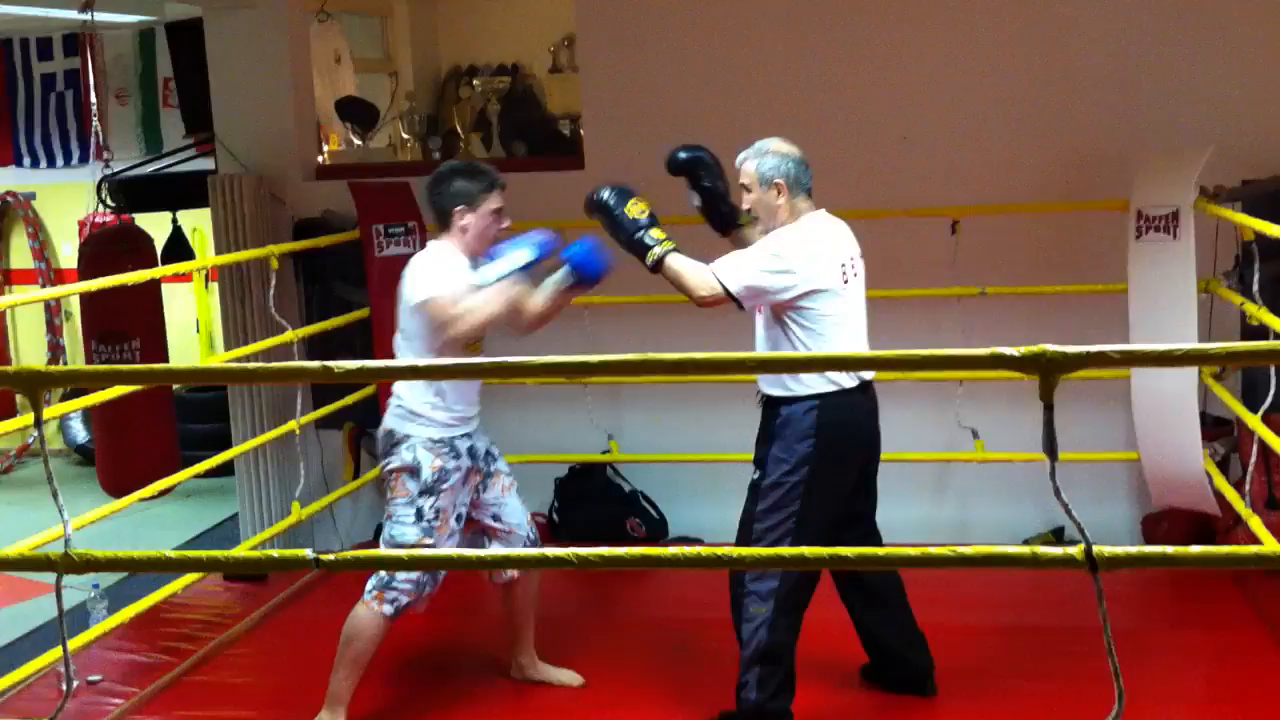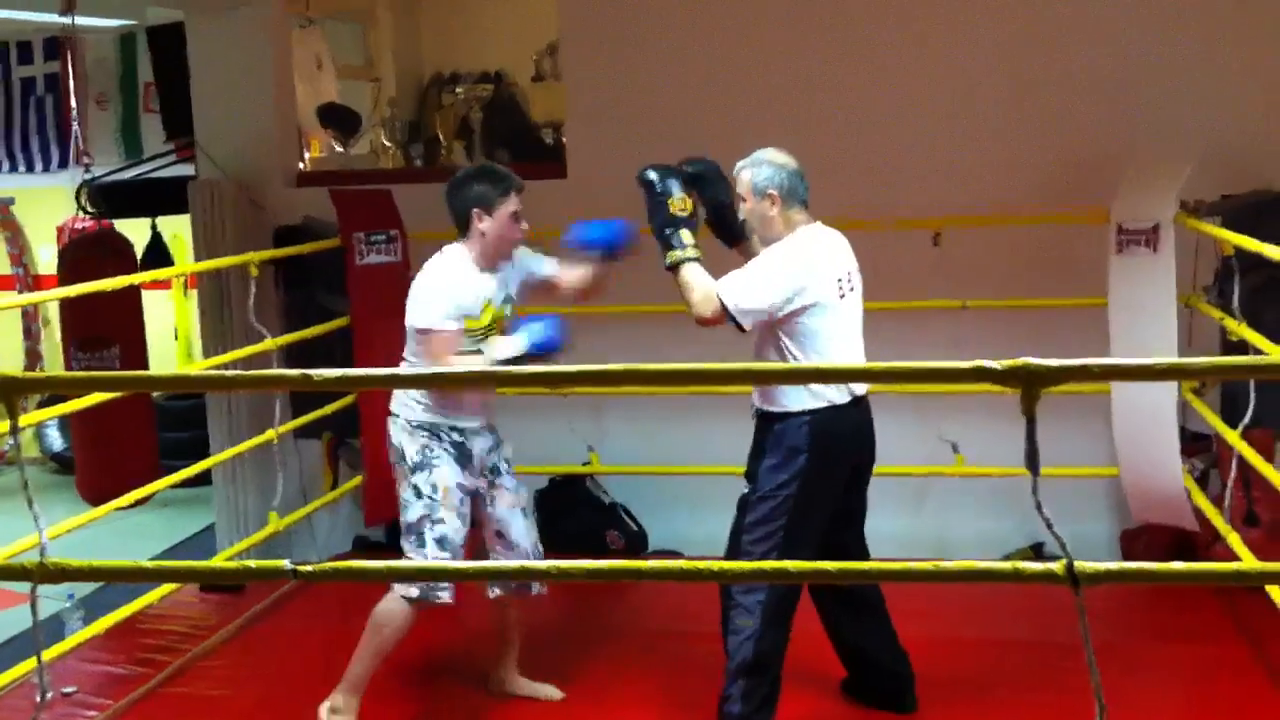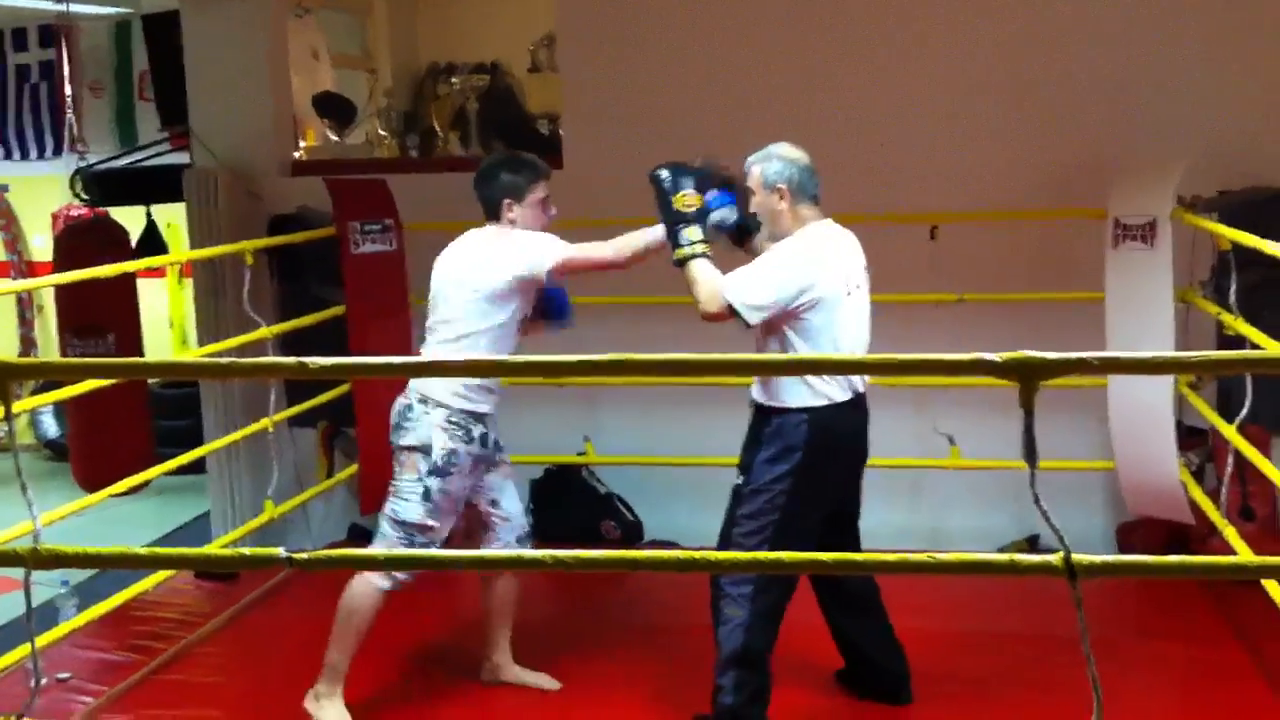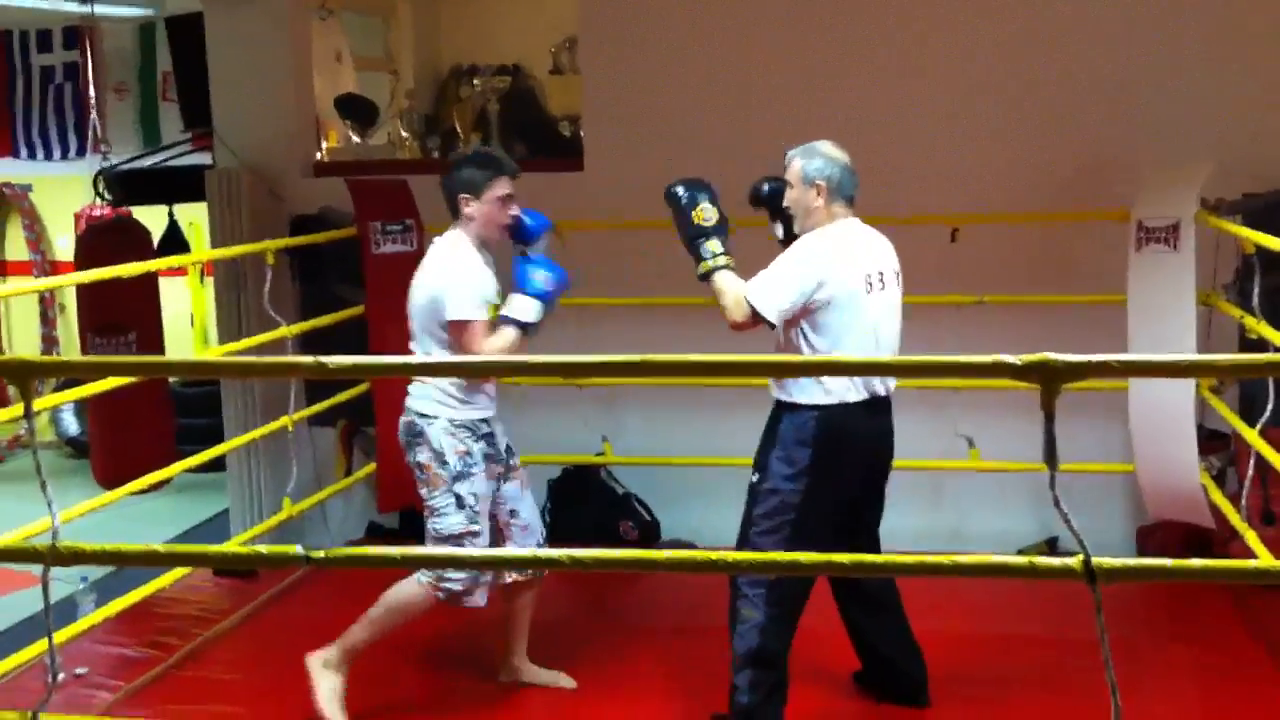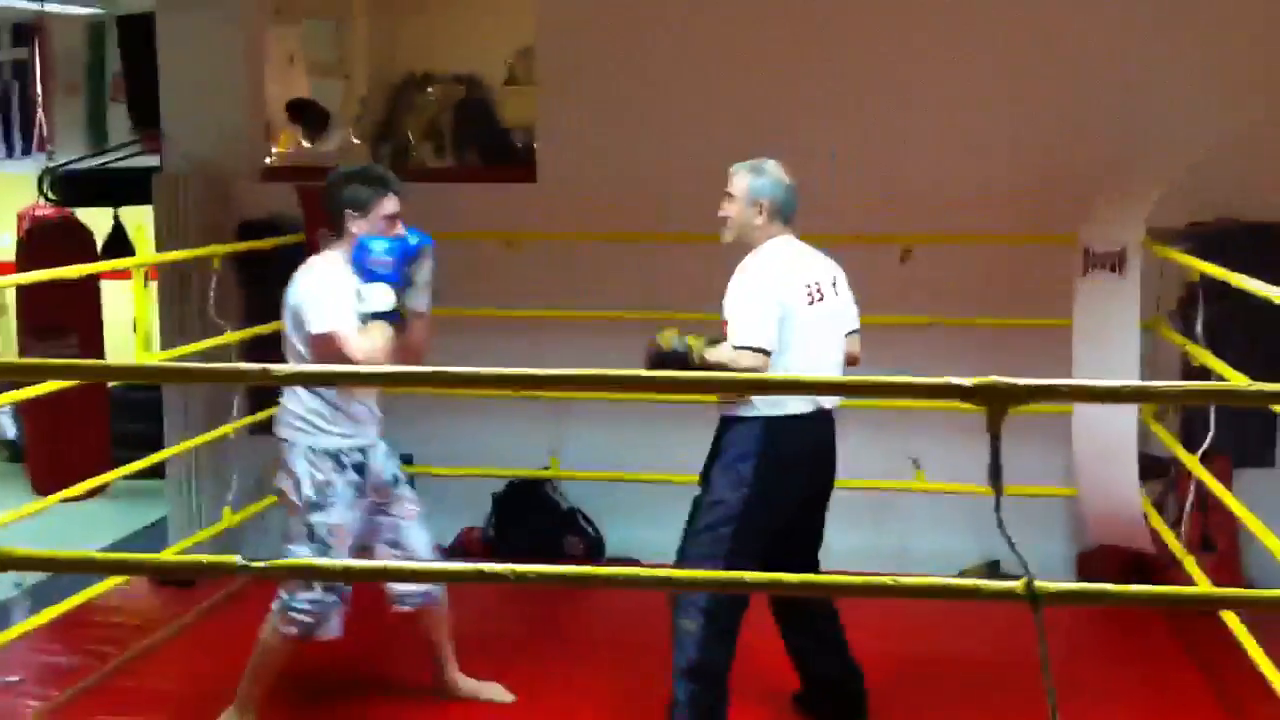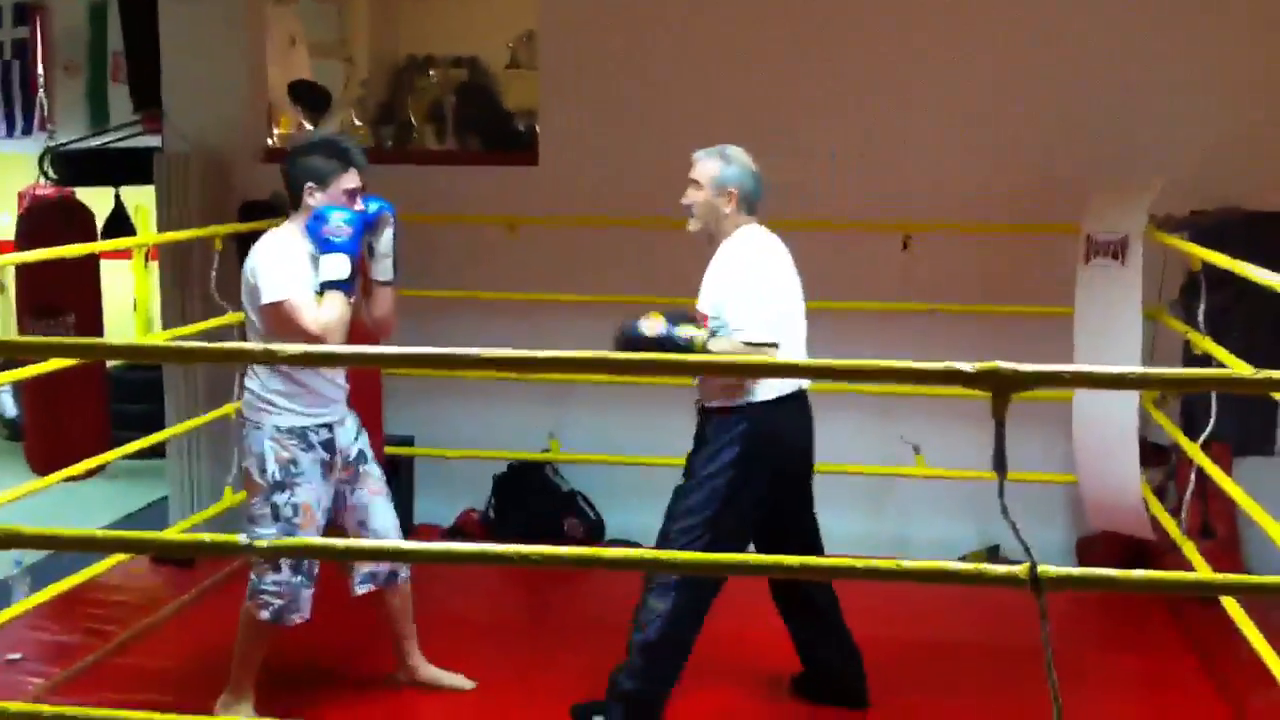
dt=0.3s
person 1, frame 1
left shoulder: (798, 246)
right shoulder: (829, 231)
left elbow: (709, 287)
right elbow: (761, 263)
left wrist: (643, 236)
right wrist: (719, 207)
left hip: (810, 420)
right hip: (849, 410)
left knee: (769, 560)
right knee: (854, 544)
right ankle: (906, 665)
person 1, frame 2
left shoulder: (794, 261)
right shoulder: (828, 243)
left elbow: (708, 307)
right elbow: (767, 275)
left wrist: (676, 232)
right wrist: (723, 221)
left hip: (804, 435)
right hip: (846, 424)
left knee: (757, 574)
right knee: (841, 558)
person 1, frame 3
left shoulder: (802, 256)
right shoulder: (838, 242)
left elbow: (714, 303)
left wrist: (687, 228)
right wrist: (734, 226)
left hip: (799, 430)
right hip: (841, 419)
left knee: (746, 568)
right knee: (835, 552)
right ankle: (881, 672)
person 1, frame 4
left shoulder: (818, 252)
right shoulder: (875, 245)
left elbow: (740, 312)
left wrist: (707, 240)
right wrist: (788, 230)
left hip: (816, 428)
right hip: (869, 421)
left knee: (765, 567)
right knee: (857, 553)
person 1, frame 5
left shoulder: (758, 271)
right shoulder: (822, 267)
left elbow: (744, 363)
right elbow: (850, 351)
left wrist: (692, 352)
left hip: (763, 439)
right hip: (813, 435)
left knee: (706, 576)
right knee: (793, 569)
person 1, frame 6
left shoulder: (740, 260)
right shoulder: (759, 248)
left elbow: (754, 353)
left wrist: (675, 337)
right wrist: (680, 330)
left hip: (747, 427)
right hip: (784, 420)
left knee: (683, 562)
right knee: (793, 553)
person 2, frame 1
left shoulder: (464, 266)
right shoulder: (436, 265)
left elbow: (526, 318)
right elbow: (460, 327)
left wrist: (570, 278)
right wrist: (512, 271)
left hip: (464, 436)
right hip: (424, 444)
left knee: (519, 541)
right knee: (399, 584)
left ankle: (525, 660)
person 2, frame 2
left shoulder: (512, 264)
right shoulder: (441, 279)
left elbow: (576, 281)
right elbow: (446, 374)
left wrist: (600, 252)
right wrist: (512, 347)
left hip: (478, 436)
right hip: (427, 434)
left knee: (520, 552)
right knee: (429, 575)
left ankle: (507, 674)
person 2, frame 3
left shoulder: (471, 249)
right shoulder: (517, 248)
right elbow: (608, 255)
left wrist: (532, 312)
right wrist: (673, 228)
left hip: (467, 420)
right hip: (437, 420)
left knee: (510, 533)
right knee: (395, 556)
left ankle: (498, 660)
person 2, frame 4
left shoulder: (461, 255)
right shoulder: (460, 266)
left elbow: (484, 326)
right elbow: (482, 357)
left wrist: (529, 254)
right wrist: (526, 308)
left hip: (475, 426)
right hip: (446, 429)
left knee: (525, 537)
right knee: (455, 570)
left ankle: (515, 662)
right ankle: (333, 660)
person 2, frame 5
left shoulder: (367, 273)
right shoulder: (318, 282)
left elbow: (411, 354)
right elbow: (367, 365)
left wrist: (417, 285)
right wrist: (378, 293)
left hip: (368, 448)
right hip: (318, 455)
left knee: (417, 563)
right knee: (311, 596)
person 2, frame 6
left shoulder: (328, 248)
right shoulder: (274, 254)
left elbow: (379, 324)
right elbow: (324, 335)
left wrist: (380, 253)
right wrist: (339, 263)
left hip: (336, 422)
right hip: (285, 432)
left knee: (386, 542)
right knee: (282, 576)
left ankle: (414, 662)
